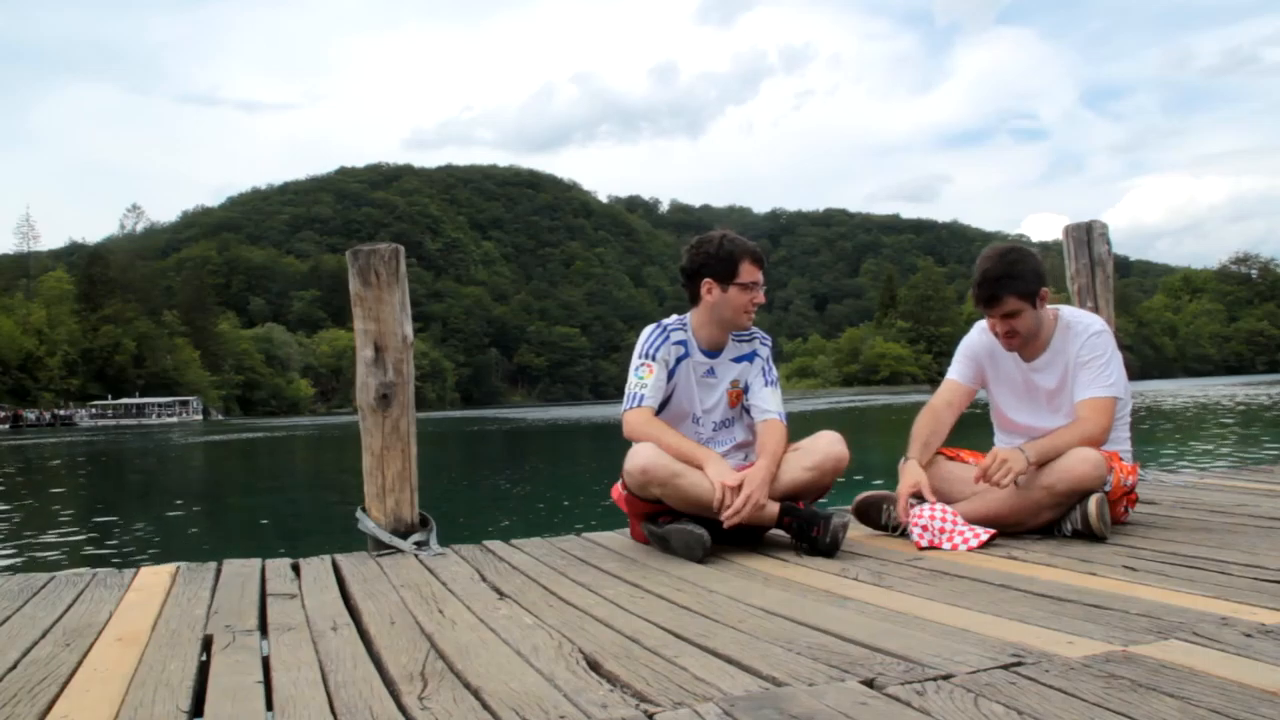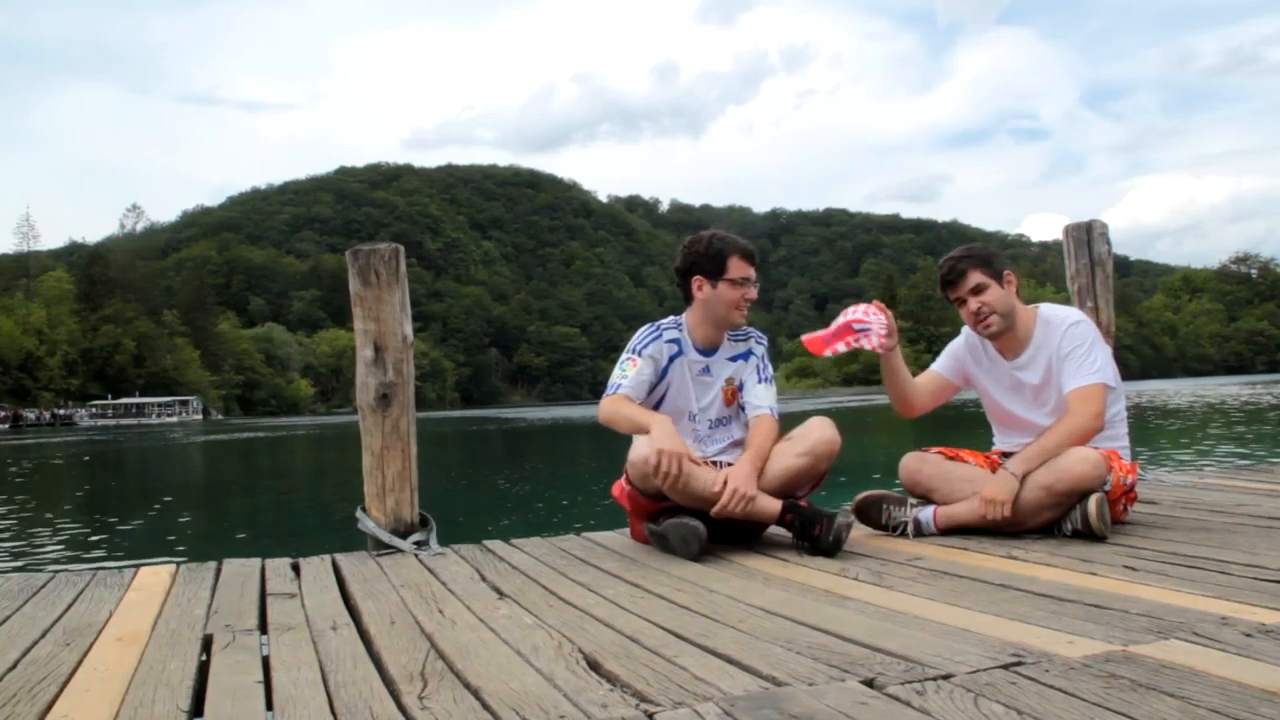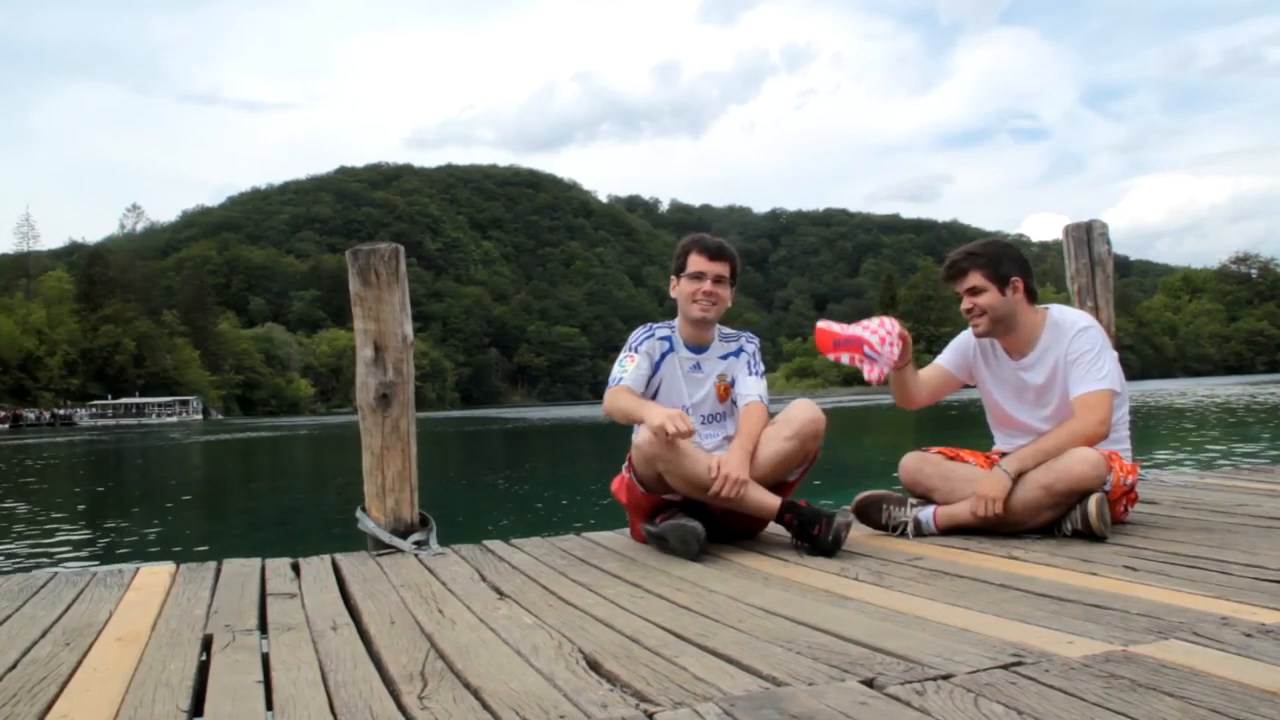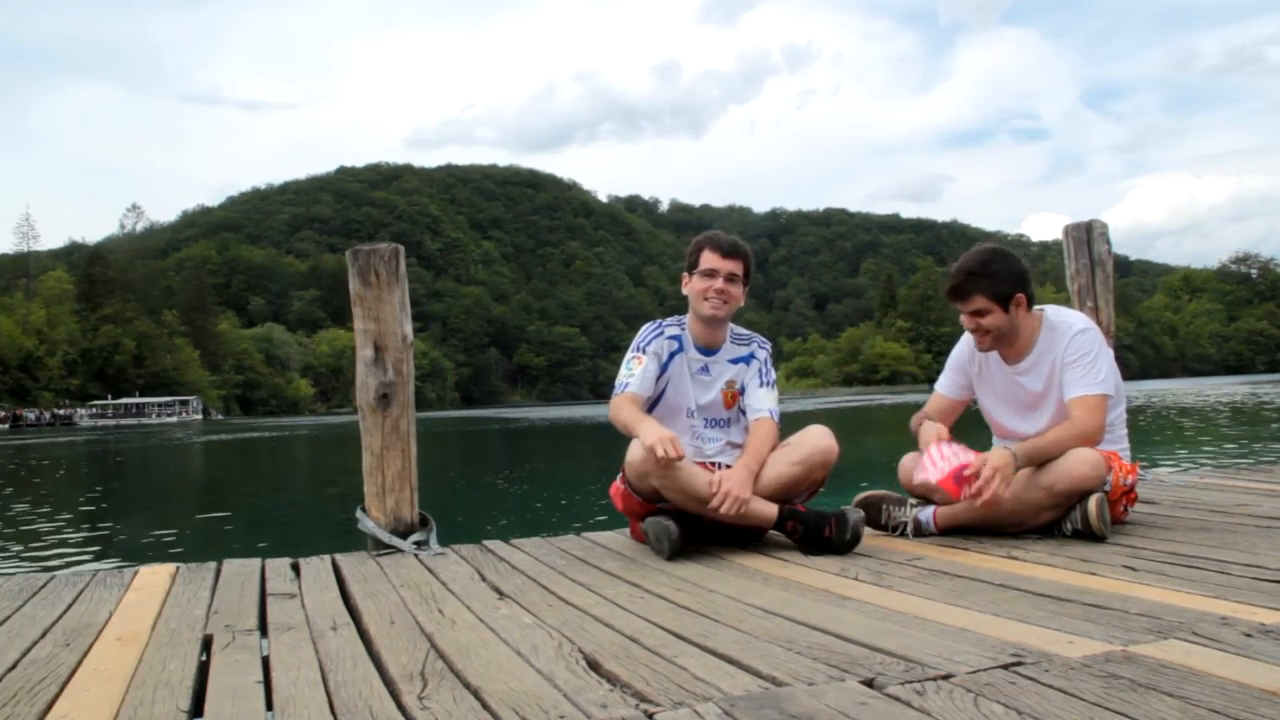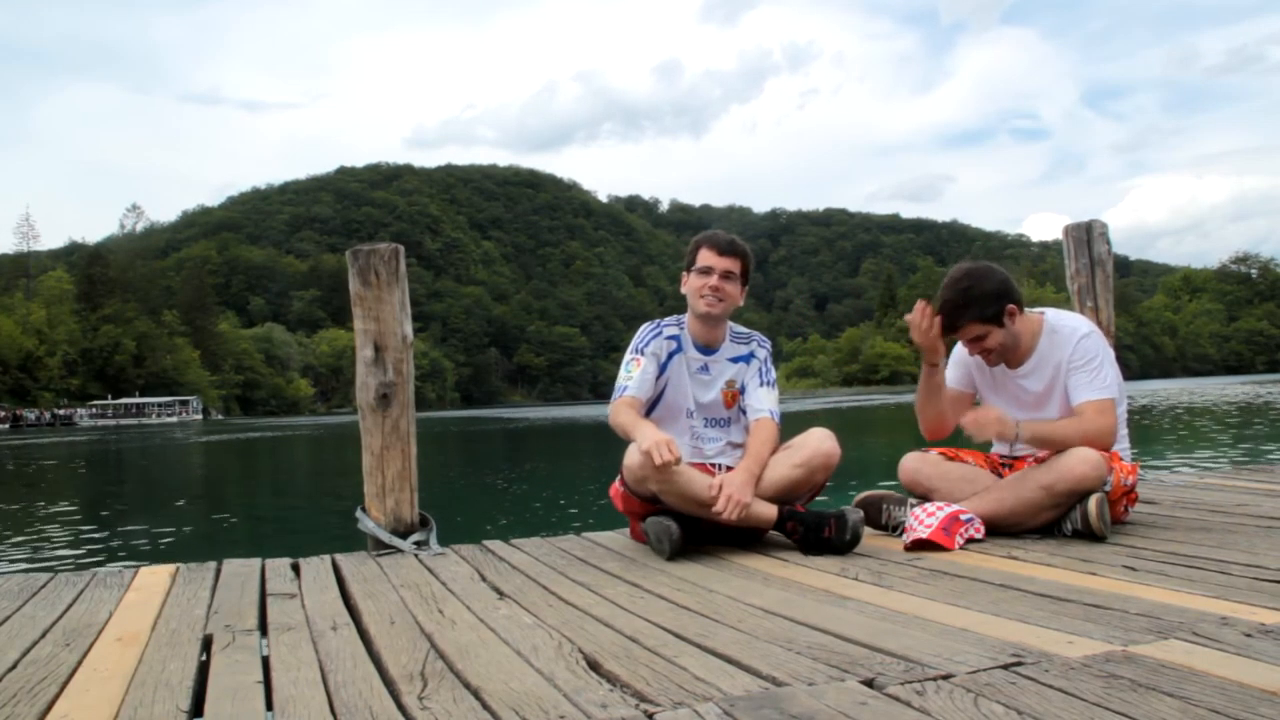
dt=0.7s
person 1, frame 1
left shoulder: (756, 346)
right shoulder: (661, 339)
left elbow: (771, 420)
right elbow: (635, 422)
left wrist: (762, 472)
right wrist: (710, 461)
left hip: (738, 480)
right hip: (675, 483)
left knee: (831, 449)
right knee: (642, 462)
left ankle: (688, 520)
right ankle: (793, 518)
person 1, frame 2
left shoulder: (752, 345)
right shoulder: (655, 340)
left elbow: (764, 418)
right elbow: (609, 408)
left wrist: (748, 467)
right wrist: (659, 423)
left hip: (734, 479)
right hip: (673, 483)
left knee: (823, 434)
right knee: (647, 454)
left ankle: (689, 520)
right ankle: (795, 515)
person 1, frame 3
left shoulder: (743, 347)
right shoulder: (649, 340)
left elbow: (755, 407)
right elbow: (614, 401)
left wrist: (740, 453)
right wrist: (651, 410)
left hip: (729, 494)
right hip: (663, 491)
left knee: (807, 415)
right knee: (654, 436)
left ankle: (690, 518)
right ankle: (795, 516)
person 1, frame 4
left shoulder: (754, 350)
right shoulder: (657, 337)
left elbow: (764, 421)
right elbow: (621, 406)
left wrist: (743, 471)
right wrist: (647, 426)
left hip: (732, 483)
right hip: (666, 489)
left knee: (820, 443)
right knee: (644, 455)
left ankle: (686, 522)
right ankle: (795, 522)
person 1, frame 5
left shoulder: (753, 349)
right shoulder: (656, 337)
left elbow: (765, 421)
right elbow: (621, 409)
left wrist: (745, 475)
right wrist: (645, 431)
left hip: (731, 480)
right hip: (666, 486)
left knee: (822, 445)
right knee: (641, 459)
left ankle: (687, 523)
right ankle: (793, 522)
person 2, frame 1
left shoulder: (1088, 334)
right shoulder: (981, 339)
left elbow: (1094, 428)
right elbow: (942, 407)
left wrist: (1026, 453)
right wrist: (914, 463)
left hip: (1095, 468)
right hip: (1013, 468)
left knee: (1082, 465)
right knee: (919, 466)
right ankle: (1062, 513)
person 2, frame 2
left shoulder: (1069, 327)
right shoulder: (968, 346)
left elbow: (1088, 419)
right elbow: (912, 405)
left wrist: (1013, 471)
right wrist: (889, 351)
left hip: (1094, 464)
right hip: (1013, 466)
left knee: (1081, 465)
right knee: (915, 466)
left ankle: (926, 518)
right ankle: (1062, 511)
person 2, frame 3
left shoulder: (1078, 331)
right shoulder: (974, 342)
left elbow: (1093, 424)
right elbow: (913, 396)
left wrist: (1009, 468)
right wrist: (899, 361)
left hip: (1095, 468)
right hip: (1014, 470)
left knee: (1082, 465)
right knee: (914, 467)
left ankle: (928, 518)
right ankle: (1057, 511)
person 2, frame 4
left shoulder: (1075, 334)
right shoulder: (971, 347)
left elbow: (1087, 429)
right elbow: (929, 416)
left wrist: (1014, 457)
right wrist: (927, 427)
left hip: (1092, 467)
right hip: (1012, 470)
left knee: (1083, 467)
right knee: (912, 466)
left ankle: (926, 518)
right ankle: (1058, 512)
person 2, frame 5
left shoulder: (1076, 337)
right shoulder: (971, 351)
left elbow: (1103, 434)
right elbow: (934, 430)
left wrist: (1018, 430)
right wrist: (931, 361)
left hip: (1086, 468)
right hip: (1012, 470)
left knee: (1085, 464)
right knee: (915, 466)
right ankle: (1060, 512)
